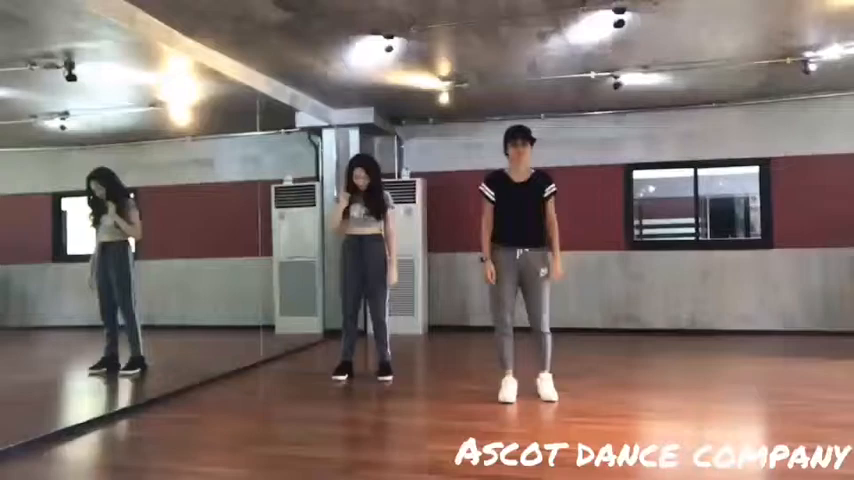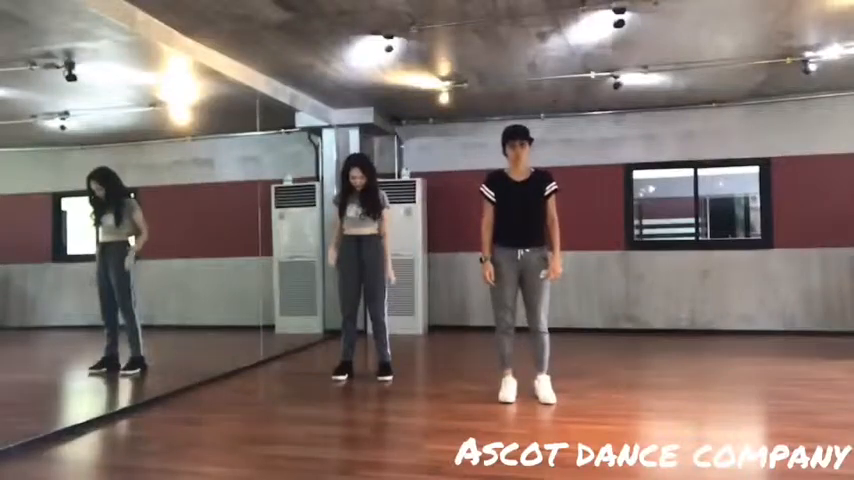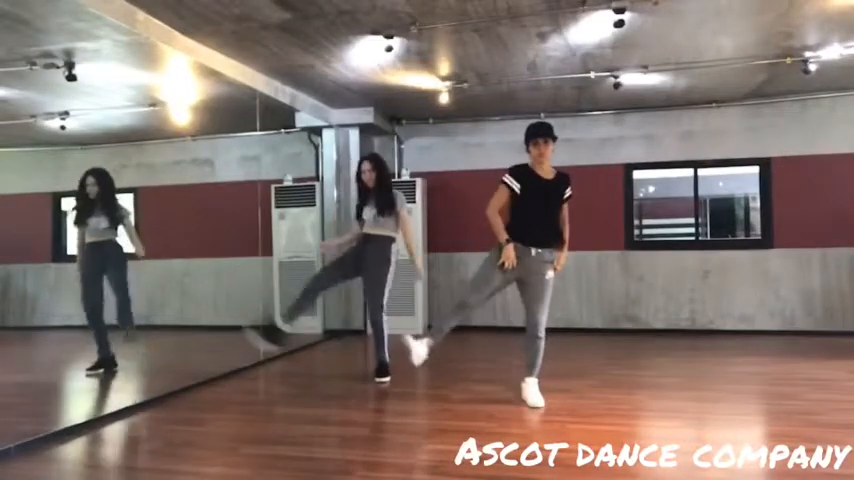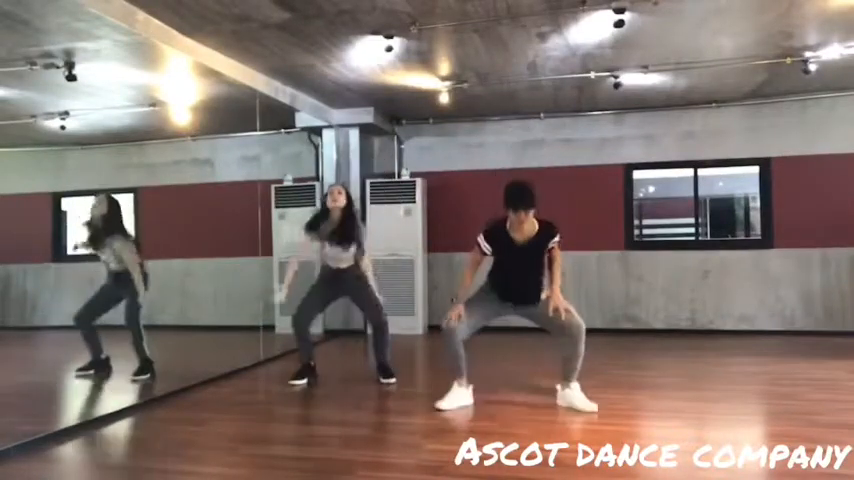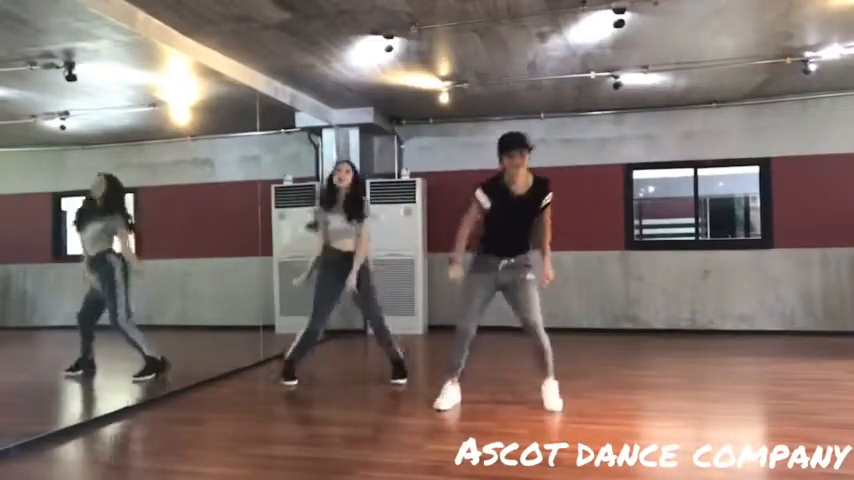
dt=1s
person 1, frame 1
left shoulder: (543, 180)
right shoulder: (494, 181)
left elbow: (551, 220)
right elbow: (487, 222)
left wrist: (556, 257)
right wrist: (486, 258)
left hip: (535, 255)
right hip: (503, 255)
left knee: (541, 320)
right knee: (503, 320)
left ankle: (544, 376)
right ankle: (508, 378)
person 1, frame 2
left shoulder: (543, 179)
right shoulder: (494, 181)
left elbow: (552, 219)
right elbow: (487, 222)
left wrist: (556, 256)
right wrist: (486, 259)
left hip: (536, 255)
right hip: (503, 255)
left knee: (539, 321)
right knee: (504, 320)
left ankle: (542, 378)
right ankle: (507, 378)
person 1, frame 3
left shoulder: (564, 181)
right shoulder: (517, 175)
right elbow: (492, 210)
left wrist: (563, 250)
right wrist: (506, 243)
left hip: (544, 258)
right hip: (512, 252)
left knee: (537, 325)
right knee: (471, 299)
left ankle: (530, 382)
right ankle: (429, 341)
person 1, frame 4
left shoulder: (548, 231)
right shoulder: (494, 233)
left elbow: (555, 258)
right elbow: (473, 263)
left wrist: (556, 292)
right wrist: (459, 302)
left hip: (533, 299)
right hip: (494, 296)
left knee: (575, 327)
right knee: (452, 328)
left ankle: (569, 390)
right ankle: (462, 388)
person 1, frame 5
left shoulder: (541, 188)
right shoulder: (491, 188)
left elbow: (543, 226)
right elbow: (468, 224)
left wrist: (547, 262)
right wrist: (455, 262)
left hip: (519, 264)
right hip: (486, 264)
left knee: (533, 324)
right knee: (466, 327)
left ankle: (549, 383)
right ankle: (452, 383)
person 2, frame 1
left shoulder: (383, 197)
right shoulder: (347, 196)
left elbow: (390, 232)
right elbow: (335, 227)
left wrist: (393, 264)
right wrist: (341, 206)
left hip: (375, 249)
right hip: (351, 249)
left knee: (378, 309)
right knee: (349, 308)
left ankle: (384, 361)
right ankle: (346, 361)
person 2, frame 2
left shoulder: (379, 197)
right shoulder: (341, 198)
left elbow: (385, 232)
left wrist: (388, 263)
right wrist: (333, 248)
left hip: (371, 248)
right hip: (348, 250)
left knee: (376, 308)
right knee: (348, 309)
left ankle: (384, 361)
right ankle: (346, 361)
person 2, frame 3
left shoulder: (395, 198)
right shoulder: (365, 197)
left elbow: (406, 231)
left wrist: (416, 261)
right wrist: (338, 242)
left hip: (381, 251)
right hip: (361, 248)
left knee: (375, 309)
right knee: (318, 282)
left ankle: (383, 364)
right ankle: (279, 330)
person 2, frame 4
left shoulder: (355, 226)
right shoulder: (317, 226)
left elbow: (363, 259)
right elbow: (297, 257)
left wrist: (374, 290)
right wrist: (284, 288)
left hip: (352, 277)
right hip: (327, 278)
left knee: (379, 319)
right knee: (299, 319)
left ankle: (383, 366)
right ankle: (308, 367)
person 2, frame 5
left shoulder: (362, 206)
right shoulder: (325, 206)
left elbow: (364, 242)
right elbow: (323, 241)
left wrist: (353, 272)
right wrist: (308, 271)
left hip: (358, 264)
right hip: (332, 265)
left knee: (375, 318)
right knee: (317, 321)
left ankle: (397, 362)
right ankle: (290, 363)
person 3, frame 1
left shoulder: (127, 204)
right shoulder: (99, 208)
left elbow: (137, 233)
right elbow: (98, 238)
left wrist: (115, 216)
right wrist: (92, 267)
left hip: (120, 254)
right hip: (102, 257)
left knee: (126, 307)
right knee: (107, 309)
left ankle: (137, 358)
right ankle: (110, 357)
person 3, frame 2
left shoulder: (128, 205)
right shoulder: (101, 207)
left elbow: (144, 233)
right elbow: (101, 236)
left wrist: (132, 254)
right wrist: (97, 261)
left hip: (119, 254)
right hip: (103, 256)
left knee: (126, 307)
right knee: (107, 310)
left ankle: (137, 358)
right ankle: (110, 357)
person 3, frame 3
left shoulder: (116, 209)
right shoulder: (82, 210)
left elbow: (132, 234)
right elbow: (80, 239)
left wrist: (141, 253)
right wrist: (79, 266)
left hip: (111, 252)
right hip: (89, 256)
left knee: (121, 292)
right knee: (91, 307)
left ankle: (128, 325)
right ankle: (105, 357)
person 3, frame 4
left shoulder: (113, 236)
right shoulder: (99, 232)
left elbow: (133, 262)
left wrist: (141, 292)
left hip: (131, 280)
right hip: (114, 281)
left knee: (132, 321)
right knee: (82, 318)
left ankle: (145, 364)
right ankle: (100, 361)
person 3, frame 5
left shoulder: (112, 216)
right shoulder: (86, 212)
left elbow: (126, 247)
right elbow: (85, 247)
left wrist: (138, 269)
right wrist: (88, 270)
left hip: (110, 266)
right hip: (97, 269)
left knee: (120, 319)
right knee: (85, 317)
left ankle: (154, 362)
right ankle: (86, 361)
